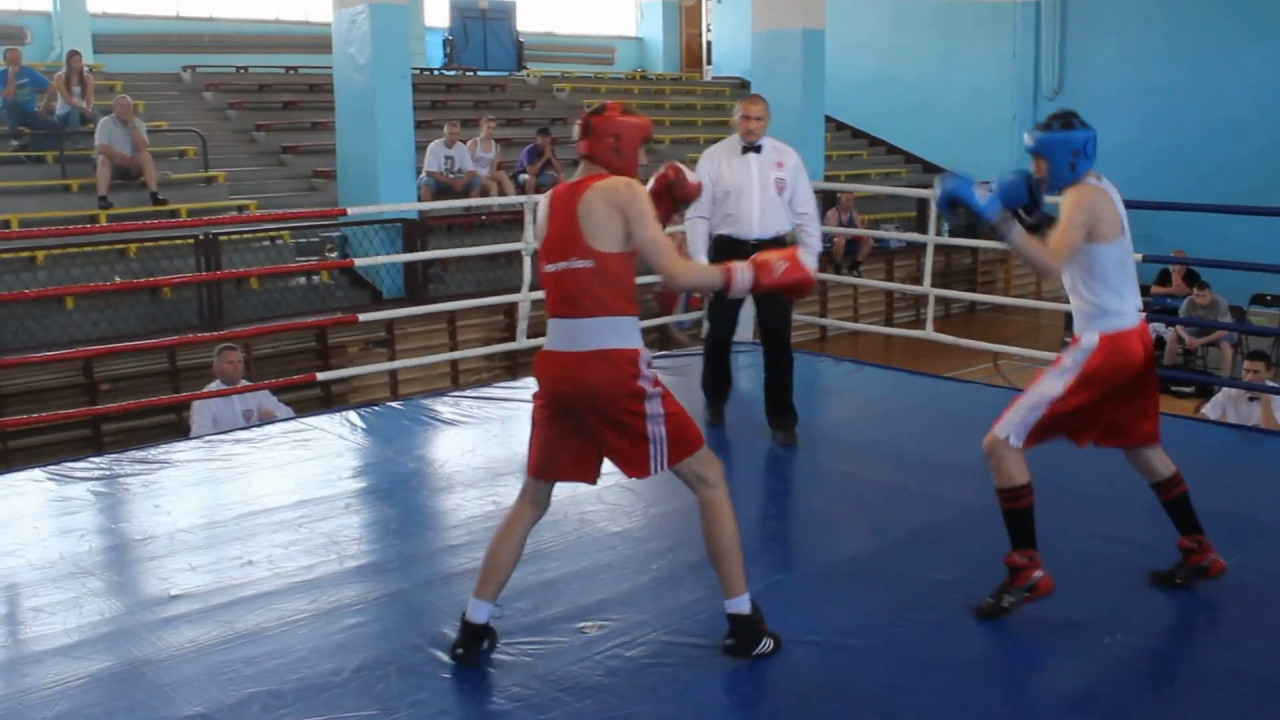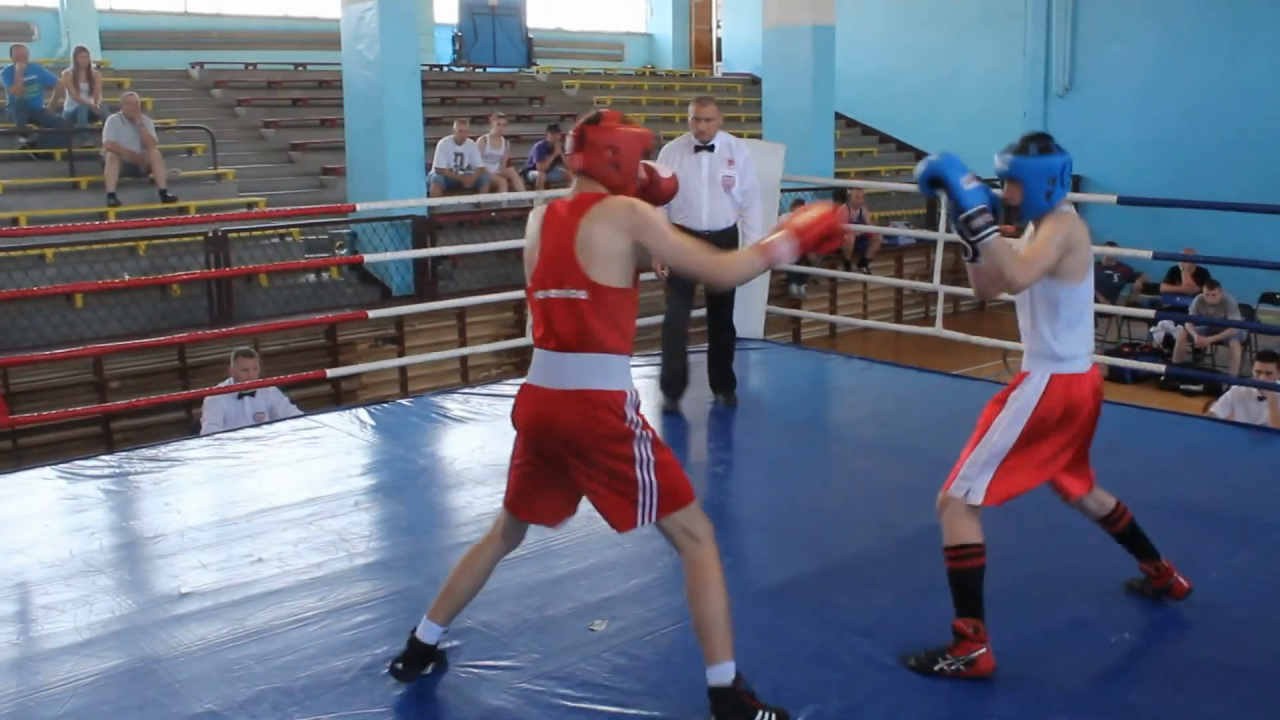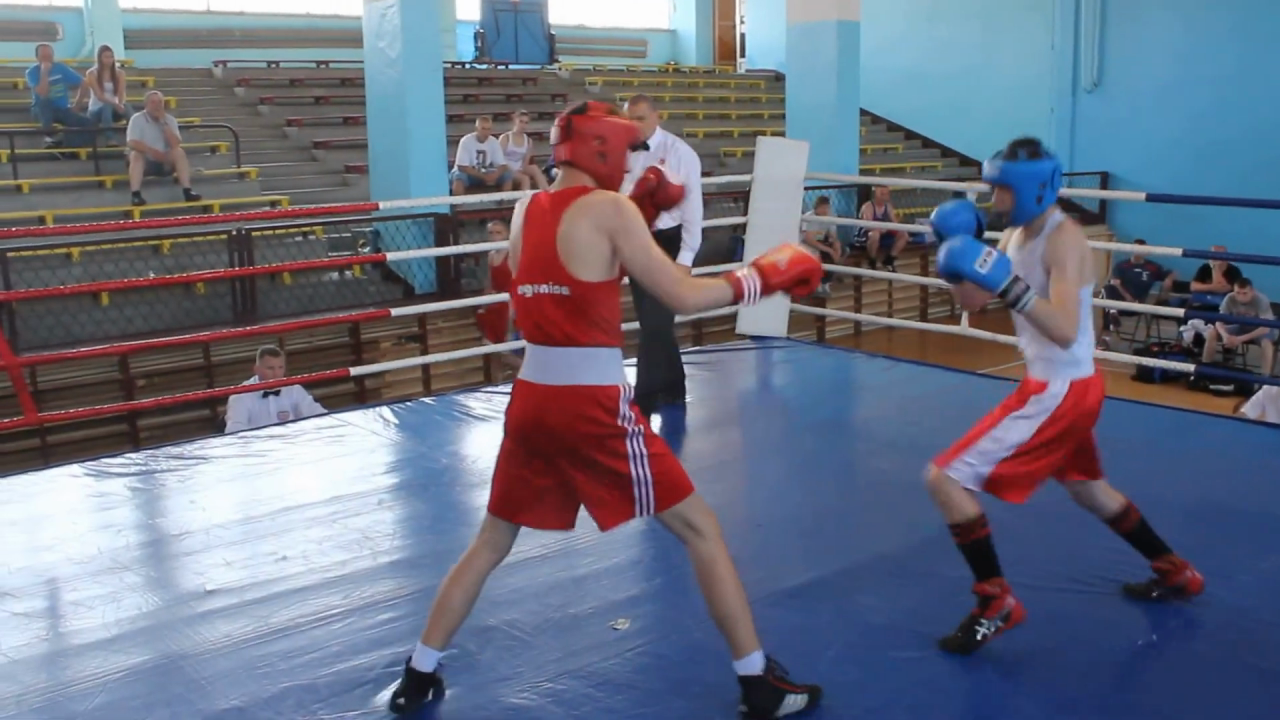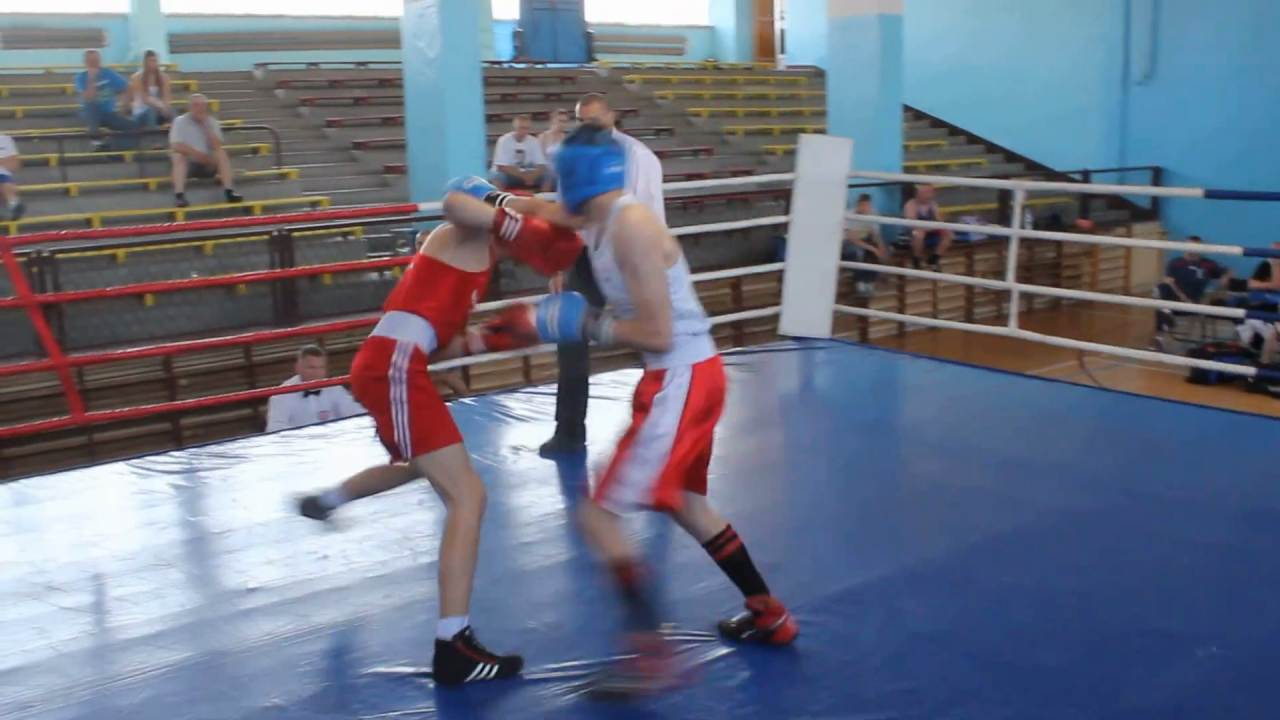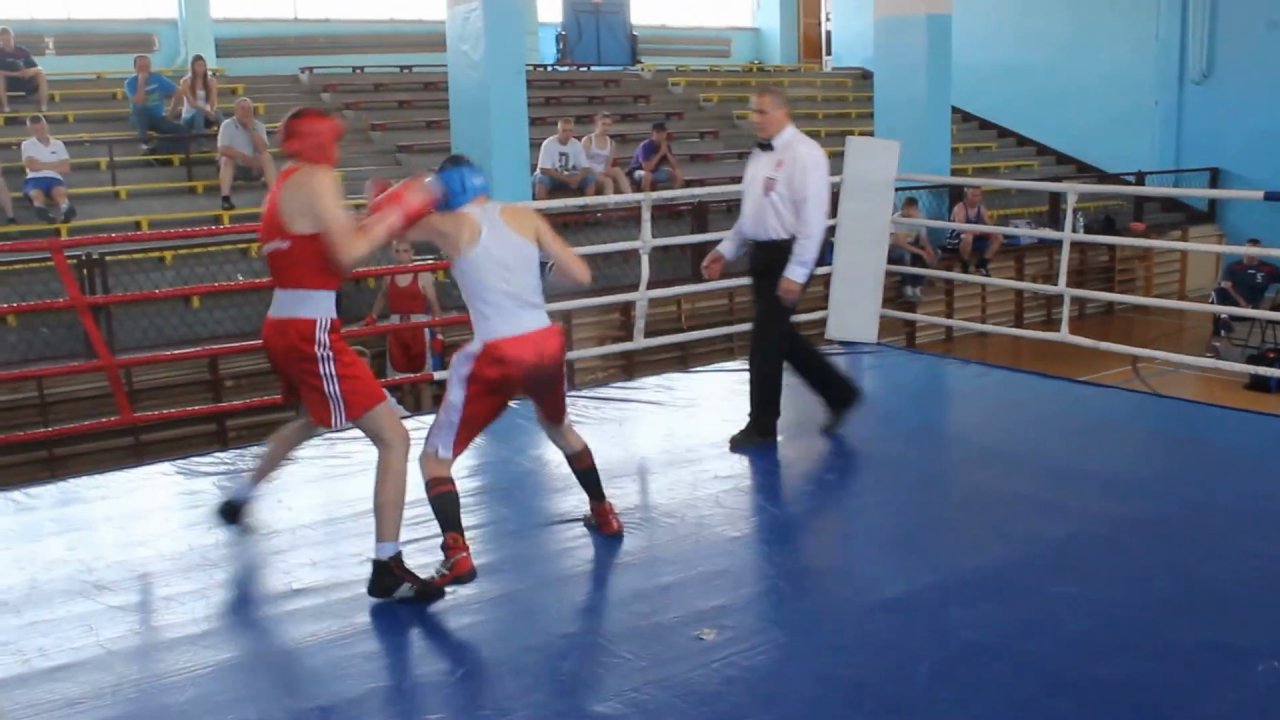
dt=1s
person 1, frame 1
left shoulder: (549, 204)
right shoulder: (622, 191)
right elbow: (677, 275)
left wrist: (661, 207)
right wrist: (755, 273)
left hip: (558, 367)
right hip: (617, 368)
left knee: (531, 502)
right knee: (710, 482)
left ankle: (472, 631)
right ankle: (744, 623)
person 1, frame 2
left shoulder: (540, 219)
right shoulder: (627, 215)
right elbow: (719, 273)
right wrist: (789, 240)
left hip: (538, 400)
right hip: (601, 412)
left knee: (504, 535)
right knee: (697, 540)
left ankle: (420, 649)
person 1, frame 3
left shoulder: (525, 211)
right shoulder: (609, 209)
right elbow: (683, 296)
right wrist: (763, 275)
left hip: (532, 400)
right hip: (595, 403)
left knee: (489, 545)
right knee: (701, 532)
person 1, frame 4
left shoulder: (473, 267)
right shoulder: (467, 233)
left elbow: (441, 345)
right elbow: (455, 202)
left wrist: (494, 337)
right wrist: (522, 229)
left hip: (382, 363)
right hip: (393, 366)
left knee: (414, 465)
right knee: (468, 497)
left ankle: (328, 500)
right ankle: (453, 646)
person 1, frame 5
left shoulder: (284, 188)
right shoulder: (316, 181)
right elbow: (349, 257)
left wrist: (380, 216)
right wrist: (399, 214)
left hip: (284, 328)
right hip: (311, 334)
left knee: (309, 420)
right knee: (394, 438)
left ankle: (240, 499)
right ankle: (387, 570)
person 2, frame 1
left shoulder: (1082, 198)
right shoulder: (1099, 191)
left elbow: (1051, 264)
right elbow: (1064, 258)
left wrist: (996, 215)
right wrist: (1029, 216)
left hip: (1104, 347)
right hip: (1132, 339)
left knee: (1001, 443)
right knee: (1140, 446)
left ankle: (1027, 571)
right ankle: (1200, 553)
person 2, frame 2
left shoulder: (1061, 229)
right shoulder: (1043, 225)
left elbow: (1014, 279)
right elbow: (987, 287)
left wrist: (974, 211)
right wrist: (970, 227)
left hip: (1051, 385)
right hip: (1075, 379)
left knee: (955, 502)
right knee: (1077, 487)
left ankle: (971, 643)
right ankle: (1163, 574)
person 2, frame 3
left shoulder: (1064, 240)
right shoulder: (1019, 236)
left elbow: (1064, 331)
right elbow: (972, 302)
left wrist: (1004, 280)
right wrist: (959, 254)
left hip: (1061, 389)
right hip: (1057, 385)
left knee: (946, 478)
right knee: (1087, 487)
left ankle: (996, 601)
right ankle: (1175, 572)
person 2, frame 4
left shoulder: (631, 228)
right shoulder: (612, 218)
left elbow: (656, 333)
left wrist: (586, 325)
left hip: (684, 378)
right hip: (685, 373)
left knee: (599, 516)
right knee: (682, 500)
left ankle: (648, 652)
right ankle: (770, 613)
person 2, frame 5
left shoulder: (447, 224)
right shoulder: (524, 217)
right elbow: (581, 276)
left hip: (495, 354)
right hip: (546, 342)
left knee: (435, 457)
right knee: (558, 426)
left ankle: (457, 555)
right ankle: (603, 512)
person 3, frame 1
left shoulder: (787, 158)
right shoulder: (714, 157)
left elbow: (805, 213)
right elbow: (698, 215)
left wrist: (809, 259)
right wrist: (700, 261)
left hip: (773, 253)
right hip: (728, 252)
left knee: (777, 340)
right knee: (719, 335)
left ankle: (782, 420)
right ankle: (715, 401)
person 3, frame 2
left shoulder: (739, 152)
right shoulder: (671, 152)
left elbow: (752, 205)
left hip: (723, 240)
left knee: (721, 318)
right knee: (676, 317)
left ankle: (723, 386)
right ankle: (673, 390)
person 3, frame 3
left shoulder: (679, 153)
left elbow: (692, 208)
left wrist: (685, 256)
left hip: (666, 244)
left knee: (656, 324)
right knee: (653, 324)
left ankle: (643, 403)
right ankle: (673, 390)
person 3, frame 4
left shoulder: (636, 156)
left elbow: (652, 215)
right elbow: (566, 218)
right wrist: (560, 269)
right hip: (586, 260)
right knee: (571, 344)
right ankle: (569, 431)
person 3, frame 5
left shoulder: (804, 153)
right shoulder: (760, 154)
left elbow: (813, 218)
left wrist: (796, 273)
right wrist: (726, 250)
left hip: (785, 256)
right hip: (761, 254)
left knee: (767, 340)
right knee: (780, 337)
left ankle: (762, 426)
right ankle: (839, 393)
